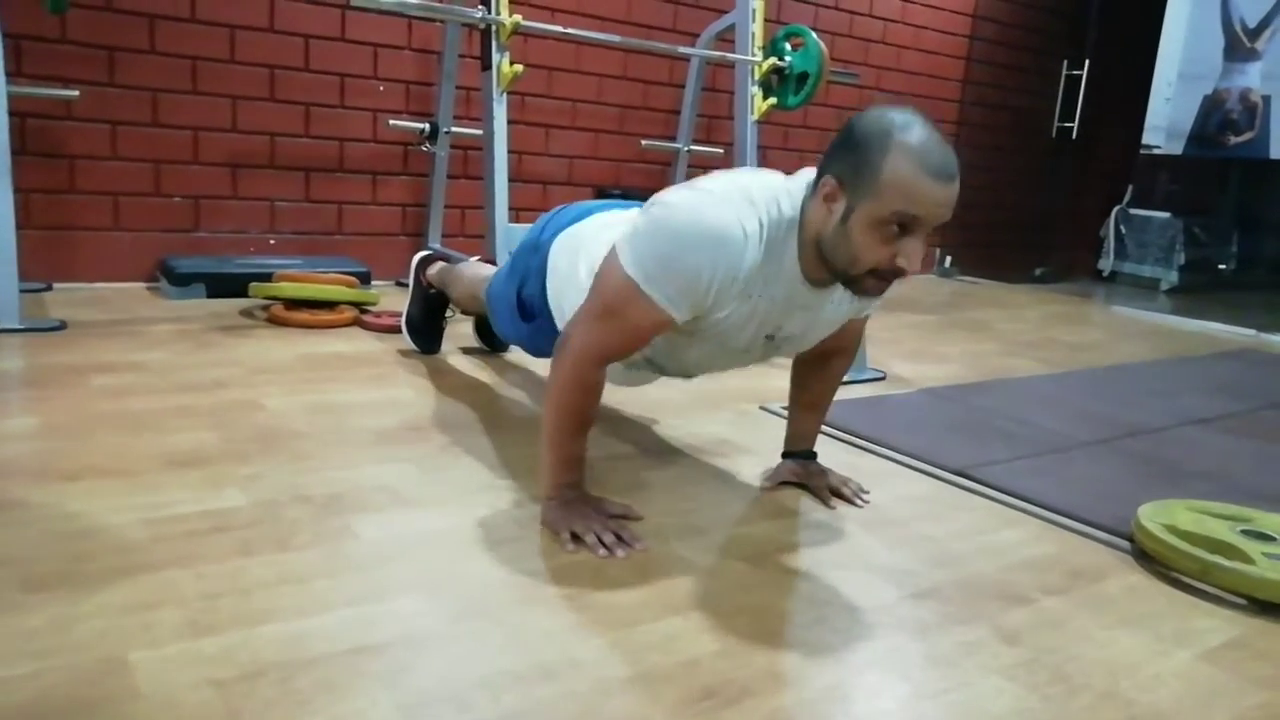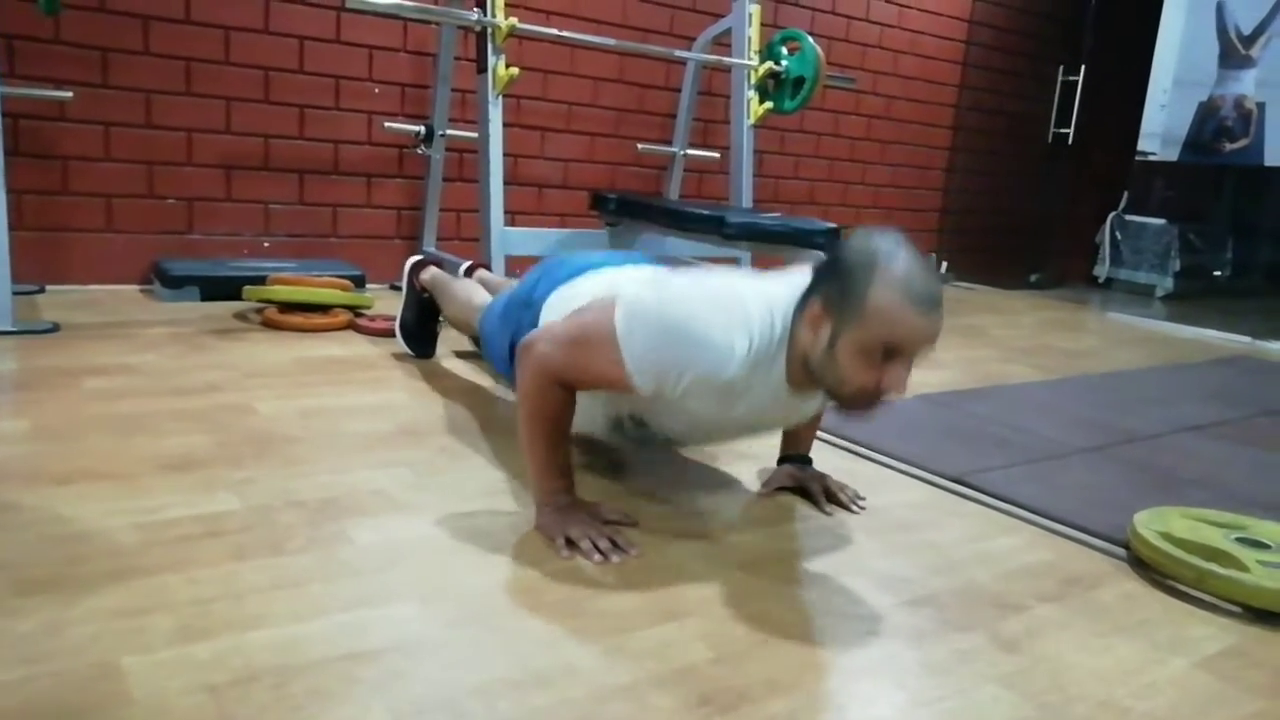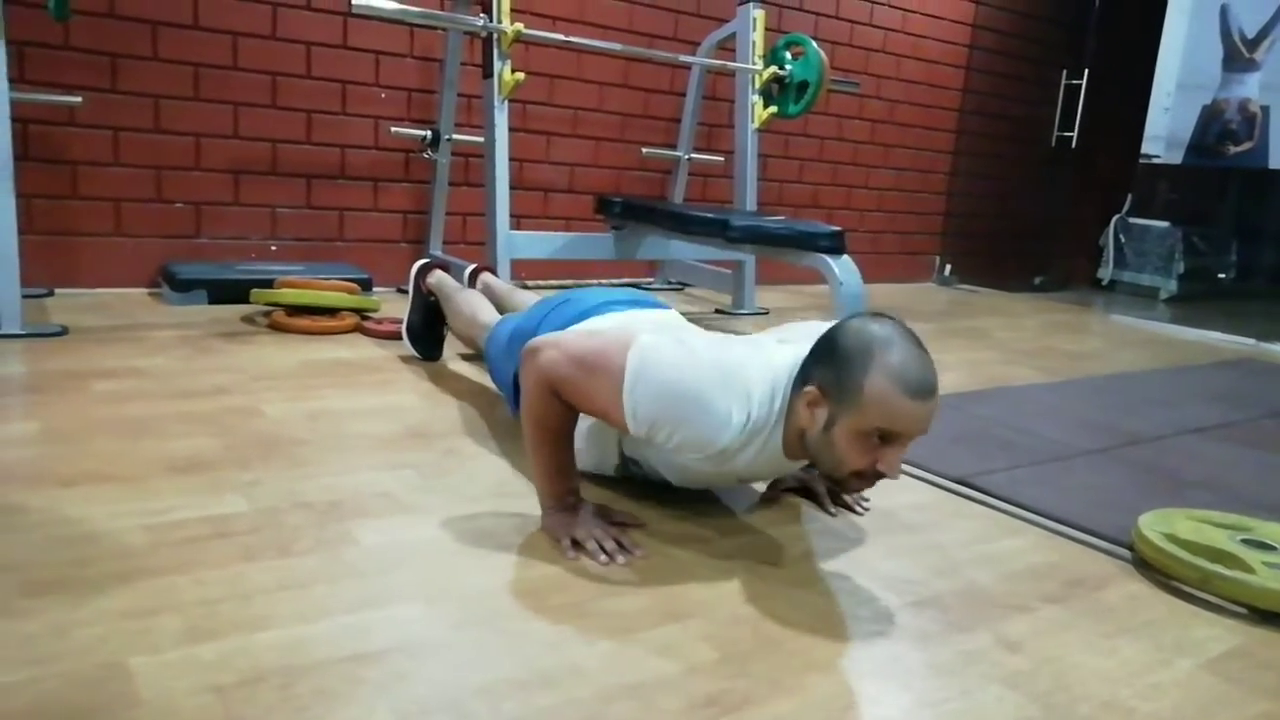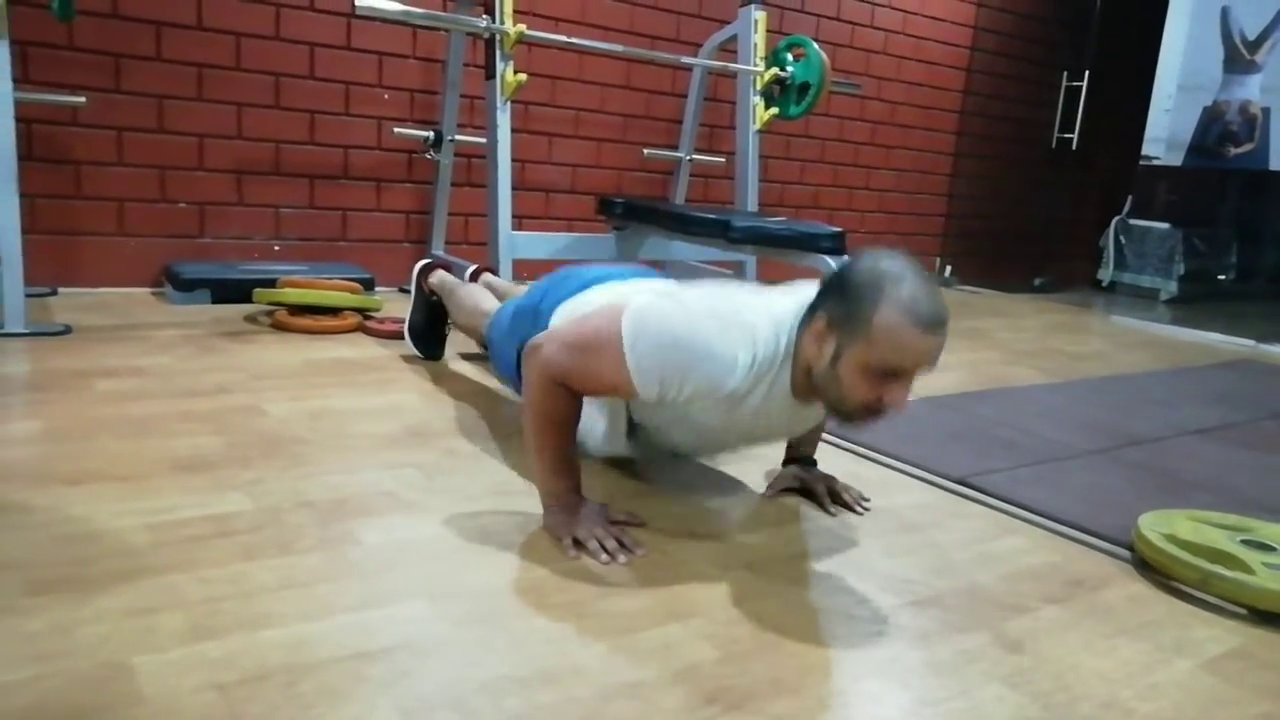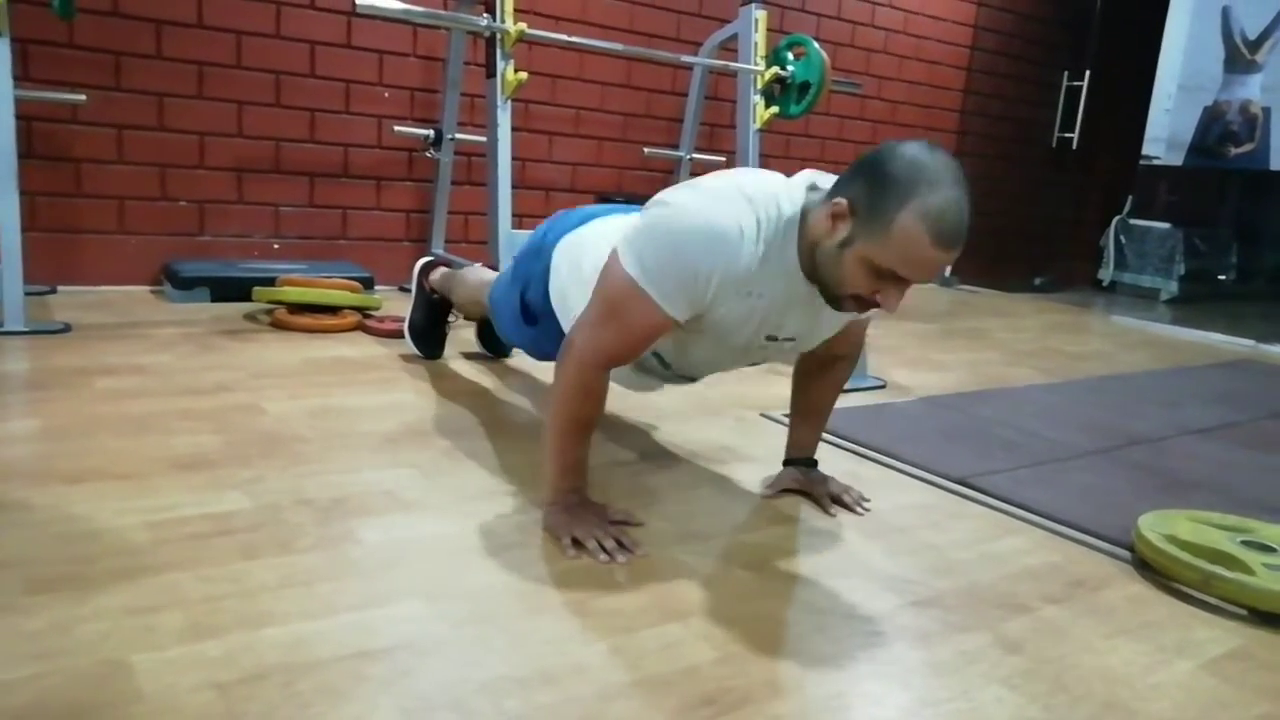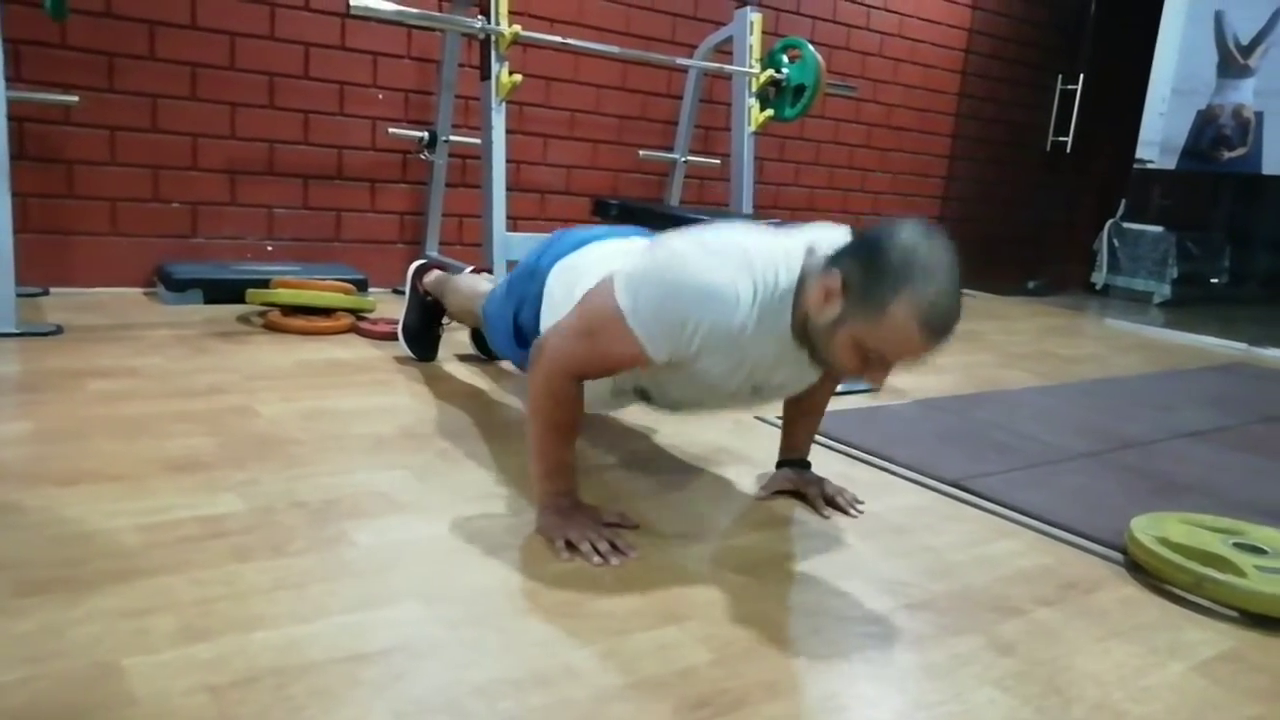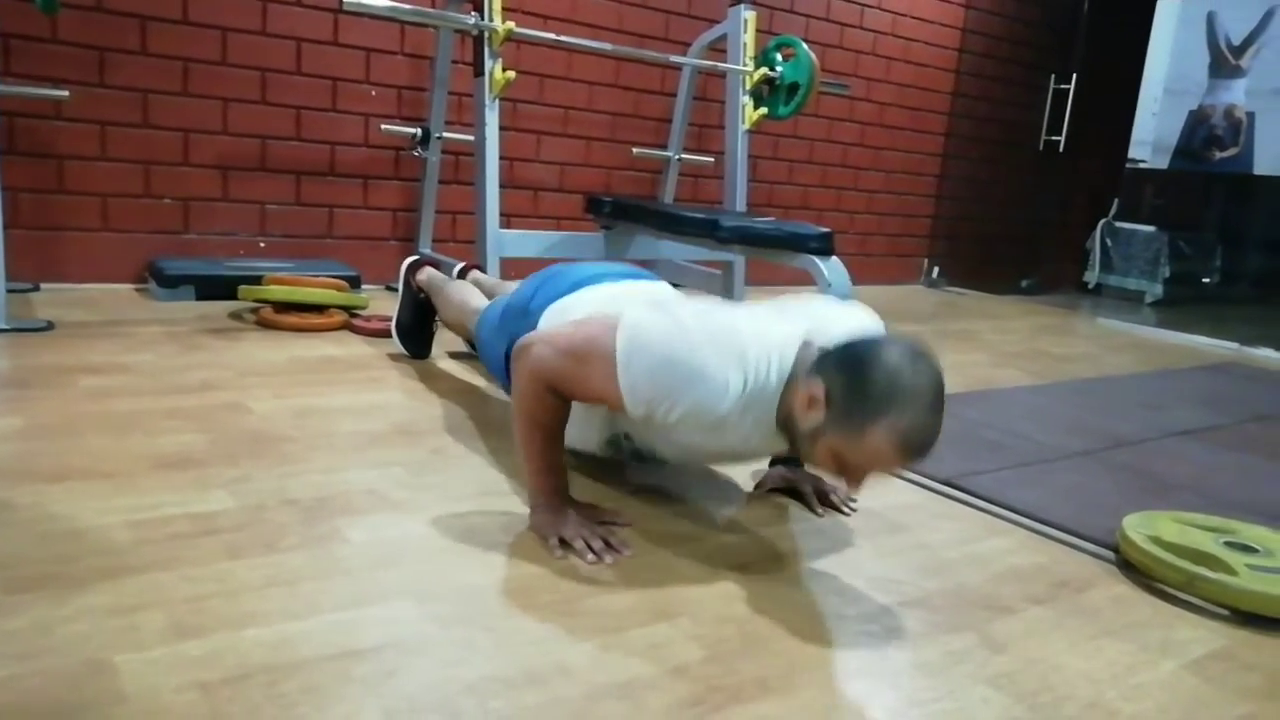
dt=0.3s
person 1, frame 1
left shoulder: (866, 252)
right shoulder: (712, 235)
left elbow: (830, 349)
right elbow: (583, 352)
left wrist: (800, 454)
right wrist: (563, 494)
left hip: (642, 254)
right hip: (567, 254)
right knee: (502, 310)
left ankle: (481, 270)
right ankle: (437, 276)
person 1, frame 2
left shoulder: (839, 321)
right shoulder: (713, 344)
right elbow: (539, 357)
left wrist: (794, 455)
right wrist: (554, 500)
left hip: (639, 286)
right hip: (563, 300)
right knee: (490, 320)
left ankle: (482, 275)
right ankle: (430, 279)
person 1, frame 3
left shoulder: (836, 368)
right shoulder: (715, 408)
right elbow: (544, 362)
left wrist: (805, 463)
right wrist: (560, 505)
left hip: (643, 319)
right hip: (561, 337)
right knee: (495, 333)
left ankle: (484, 279)
right ankle: (435, 281)
person 1, frame 4
left shoulder: (848, 338)
right shoulder: (716, 350)
right elbow: (545, 360)
left wrist: (800, 462)
right wrist: (564, 504)
left hip: (641, 301)
right hip: (571, 312)
right knee: (496, 330)
left ankle: (485, 280)
right ankle: (438, 284)
person 1, frame 5
left shoulder: (863, 252)
right shoulder: (714, 231)
left elbow: (833, 351)
right elbow: (586, 357)
left wrist: (801, 461)
right wrist: (564, 501)
left hip: (646, 260)
right hip: (570, 259)
right knee: (499, 307)
left ankle: (482, 273)
right ankle: (438, 281)
person 1, frame 6
left shoulder: (860, 298)
right shoulder: (713, 296)
left elbow: (816, 371)
right elbow: (557, 360)
left wrist: (793, 461)
right wrist: (555, 502)
left hip: (637, 274)
right hip: (565, 278)
right knee: (491, 314)
left ankle: (483, 277)
right ankle: (433, 284)
person 1, frame 7
left shoulder: (859, 341)
right shoulder: (707, 381)
right elbow: (536, 360)
left wrist: (787, 459)
right wrist: (548, 502)
left hip: (635, 295)
right hip: (555, 312)
right knee: (483, 323)
left ankle: (473, 274)
right ankle: (425, 278)
